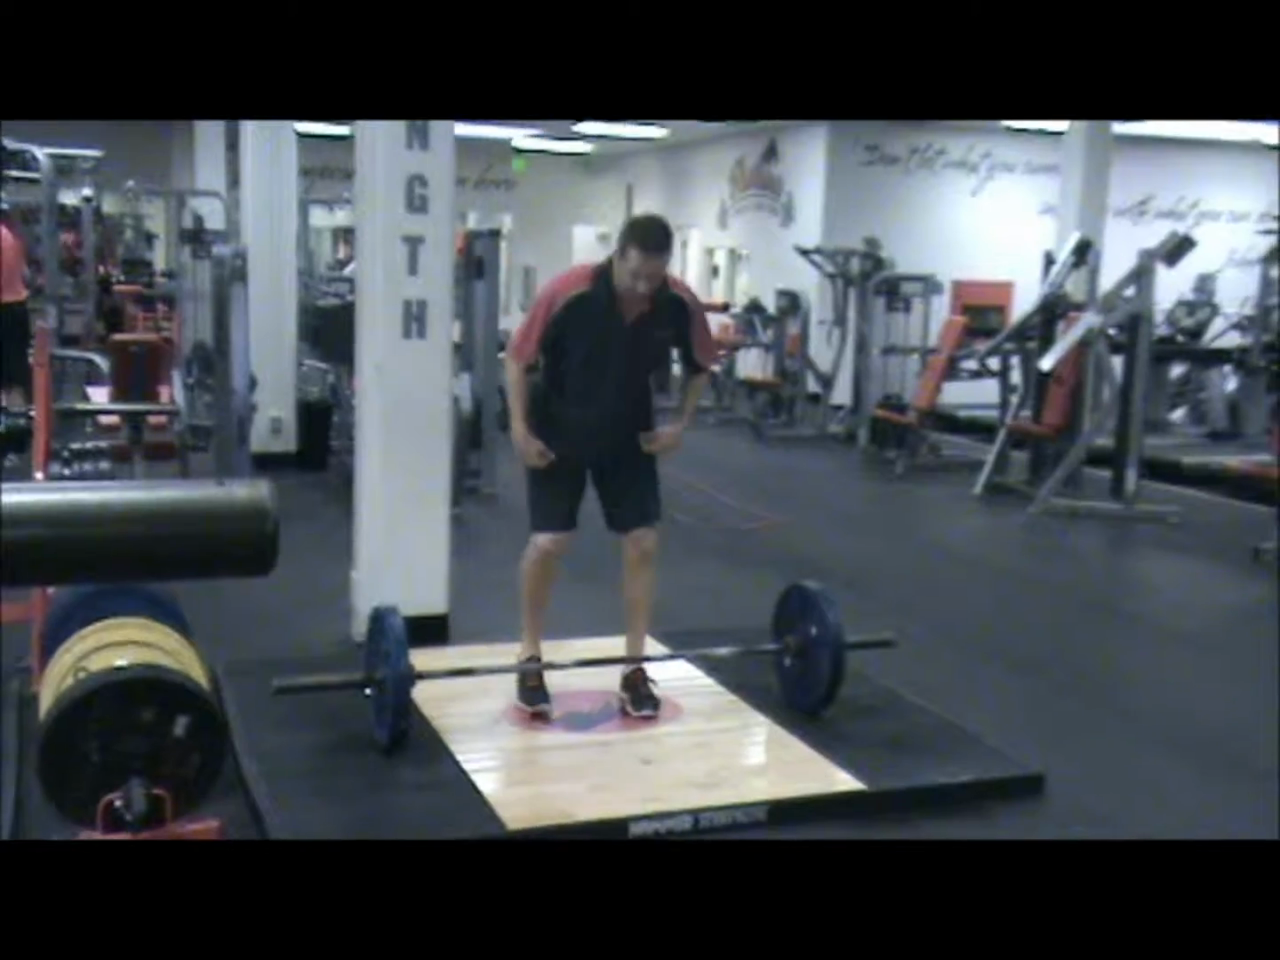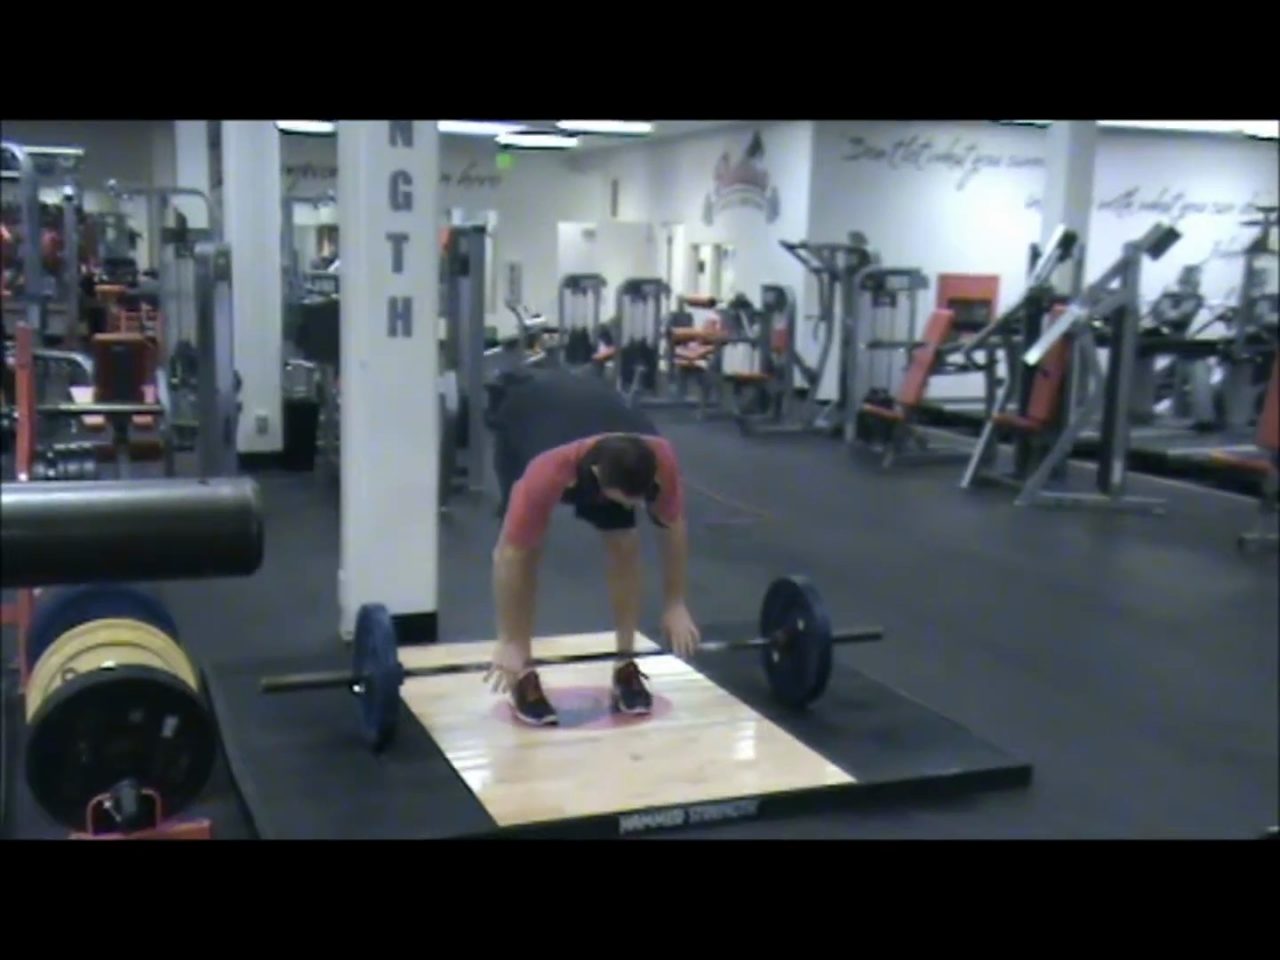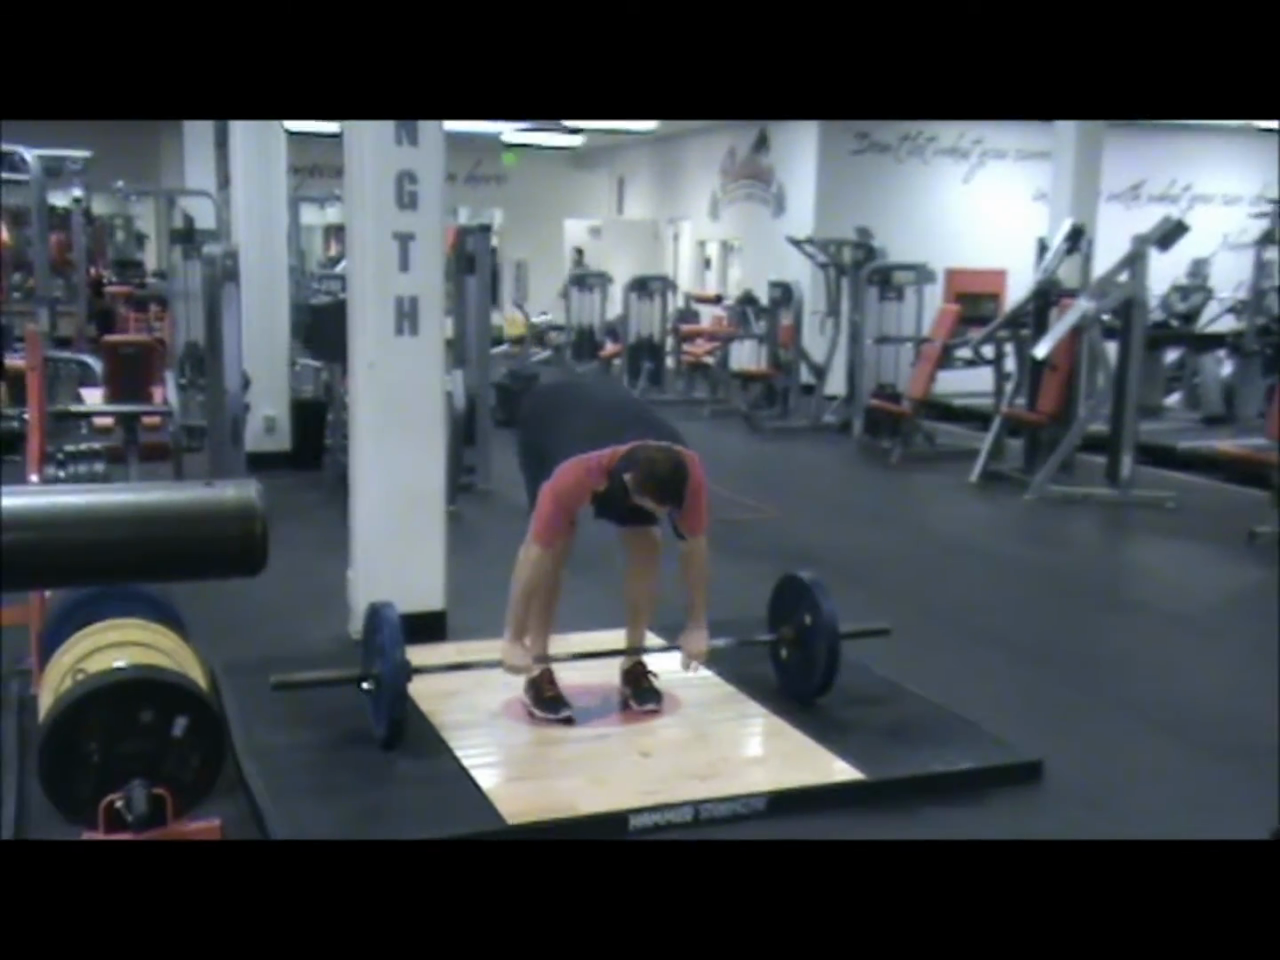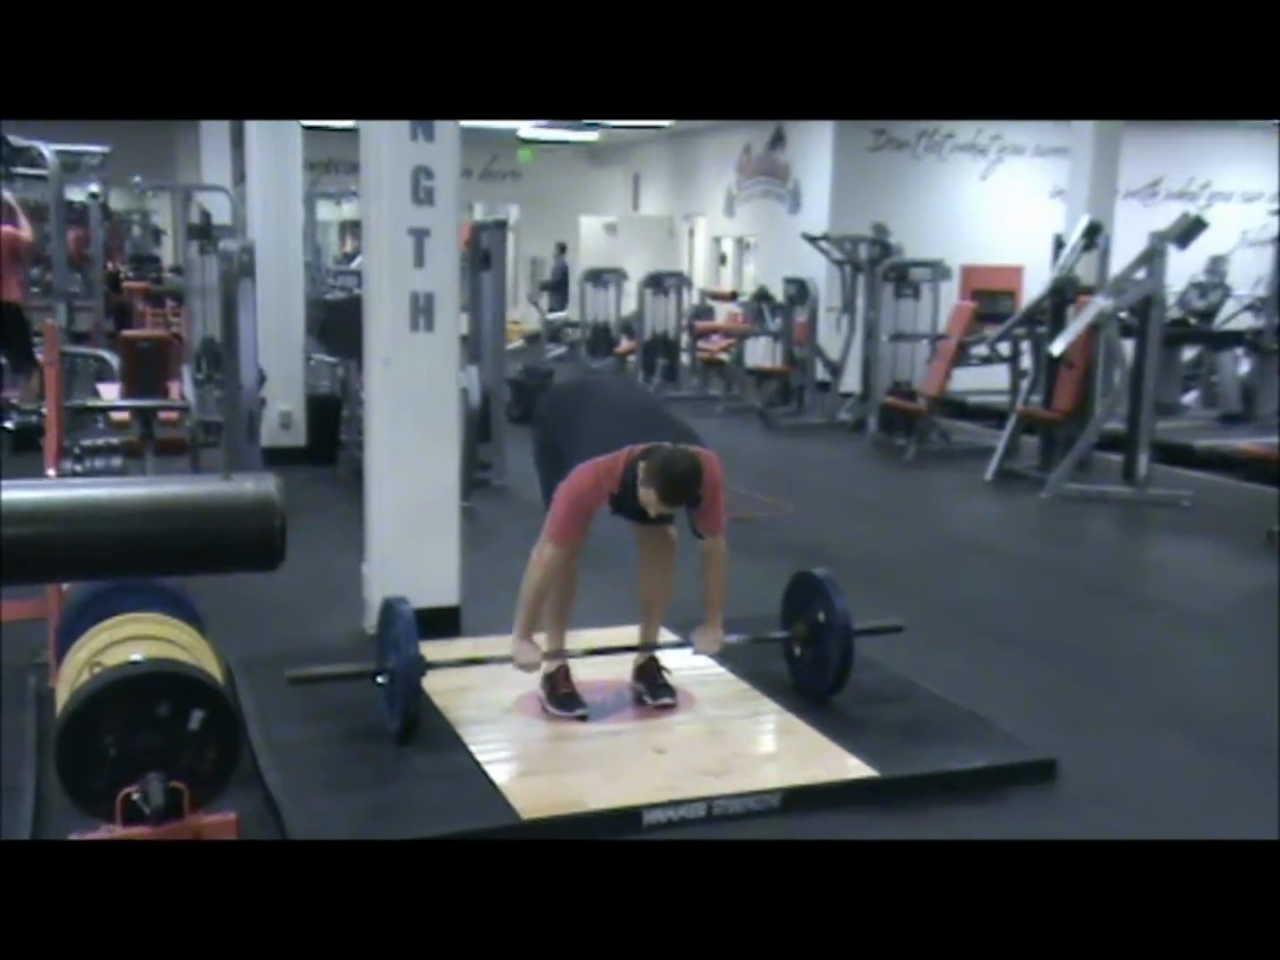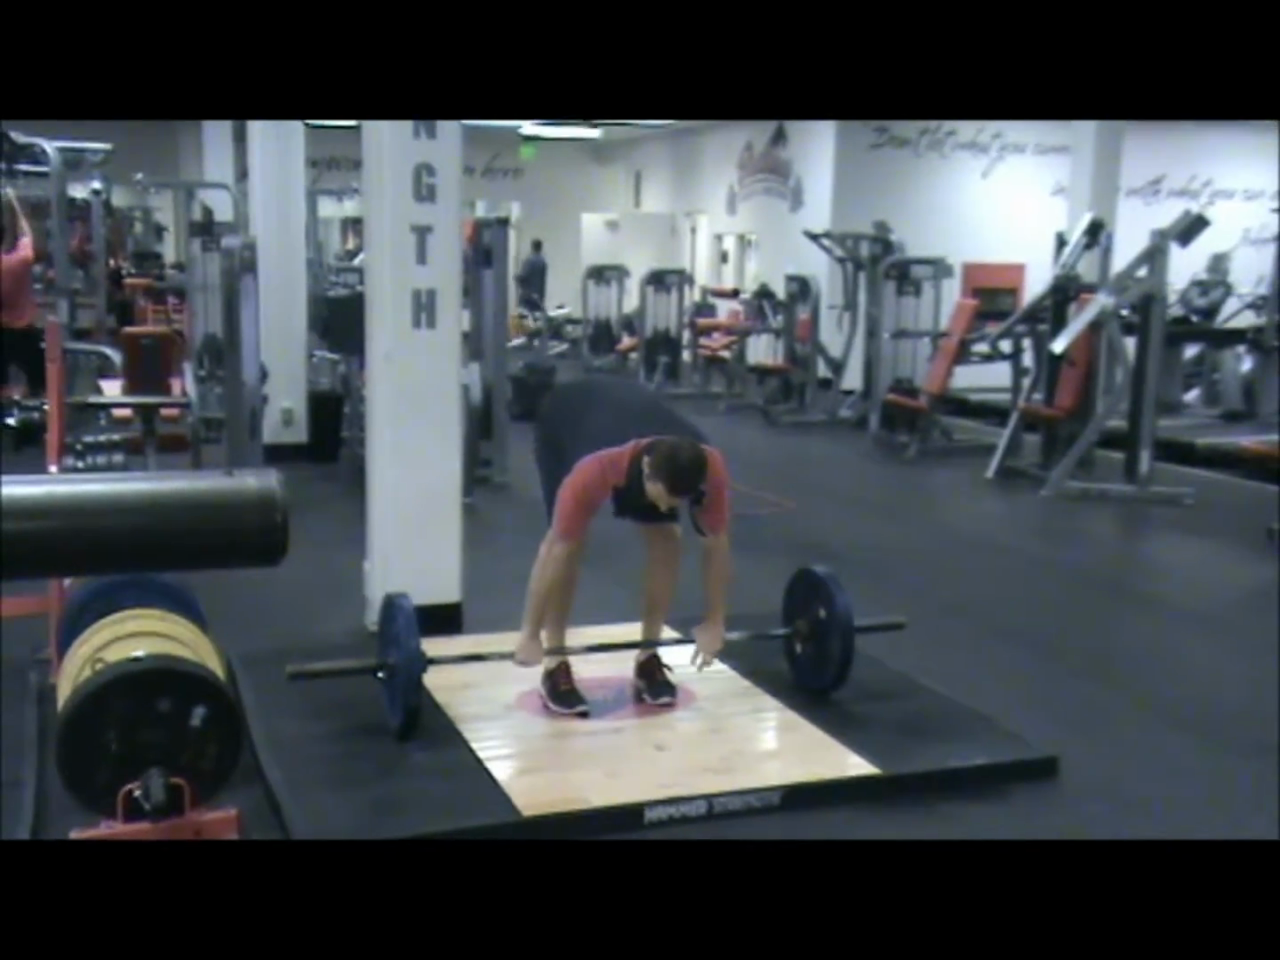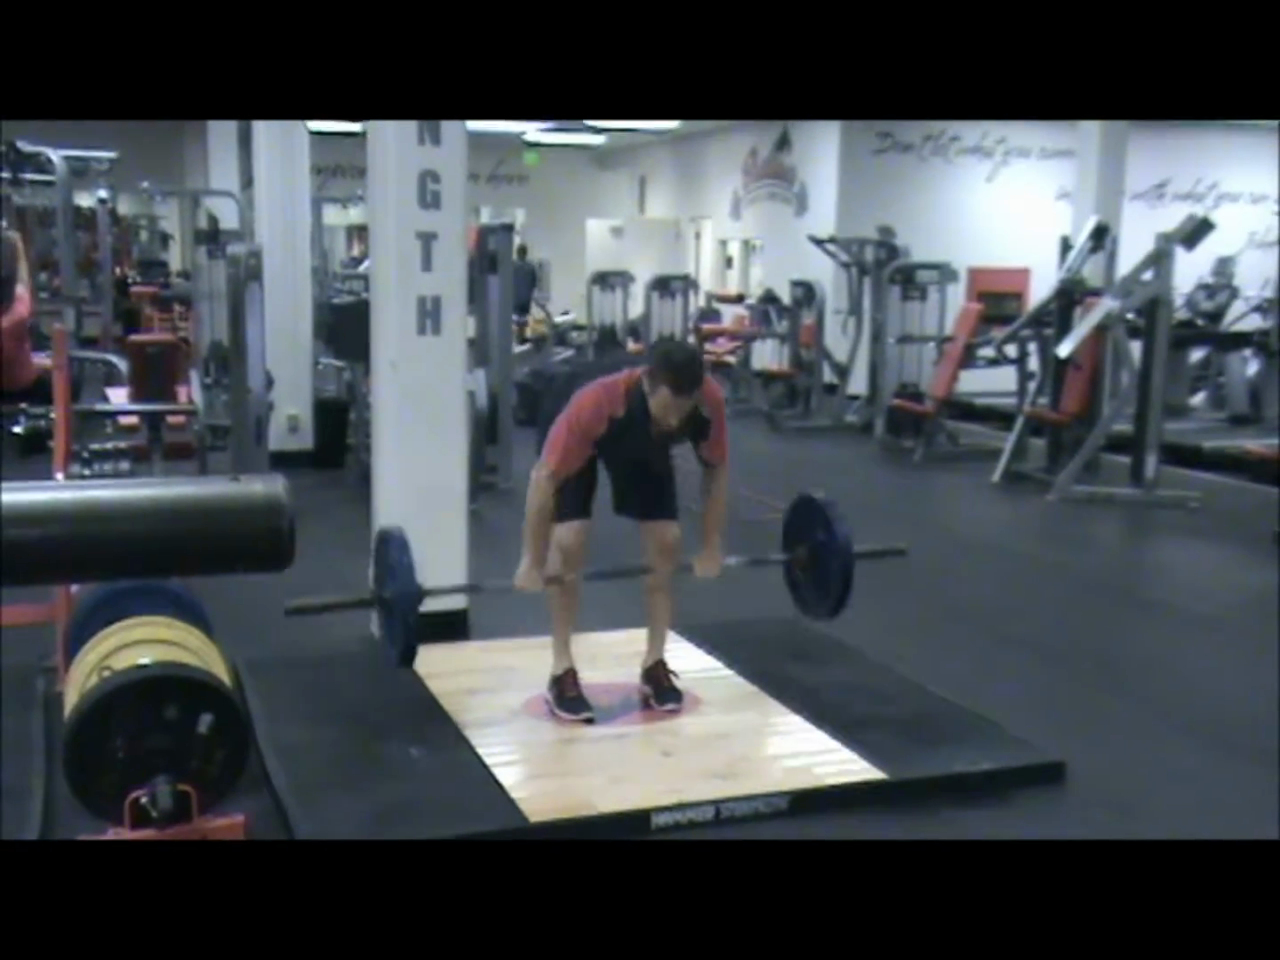
dt=0.7s
person 1, frame 1
left shoulder: (682, 304)
right shoulder: (567, 292)
left elbow: (700, 367)
right elbow: (517, 360)
left wrist: (680, 421)
right wrist: (521, 431)
left hip: (630, 438)
right hip: (557, 436)
left knee: (642, 545)
right knee: (548, 543)
left ankle: (633, 671)
right ankle: (529, 661)
person 1, frame 2
left shoulder: (659, 458)
right shoulder: (548, 471)
left elbow: (674, 527)
right elbow: (508, 554)
left wrist: (676, 605)
right wrist: (507, 642)
left knee: (625, 545)
right knee: (528, 548)
left ankle: (625, 666)
right ankle: (524, 677)
person 1, frame 3
left shoulder: (687, 470)
right shoulder: (576, 474)
left elbow: (694, 544)
right elbow: (533, 553)
left wrist: (697, 626)
right wrist: (513, 640)
right hip: (544, 416)
left knee: (646, 543)
right knee: (555, 546)
left ankle: (633, 665)
right ankle: (538, 673)
person 1, frame 4
left shoulder: (705, 471)
right shoulder: (592, 474)
left elbow: (713, 543)
right elbow: (547, 552)
left wrist: (713, 624)
right wrist: (522, 637)
left knee: (663, 542)
right knee: (567, 546)
left ankle: (646, 661)
right ankle: (555, 671)
person 1, frame 5
left shoulder: (710, 469)
right shoulder: (595, 470)
left elbow: (717, 541)
right elbow: (554, 550)
left wrist: (714, 622)
right wrist: (530, 634)
right hip: (562, 418)
left knee: (667, 540)
right knee: (570, 543)
left ankle: (648, 659)
right ankle: (555, 667)
person 1, frame 6
left shoulder: (709, 402)
right shoulder: (593, 404)
left elbow: (717, 470)
right elbow: (545, 477)
left wrist: (711, 546)
right wrist: (532, 561)
left hip: (644, 450)
right hip: (585, 438)
left knee: (666, 540)
right knee: (570, 539)
left ankle: (654, 667)
right ankle: (562, 673)
